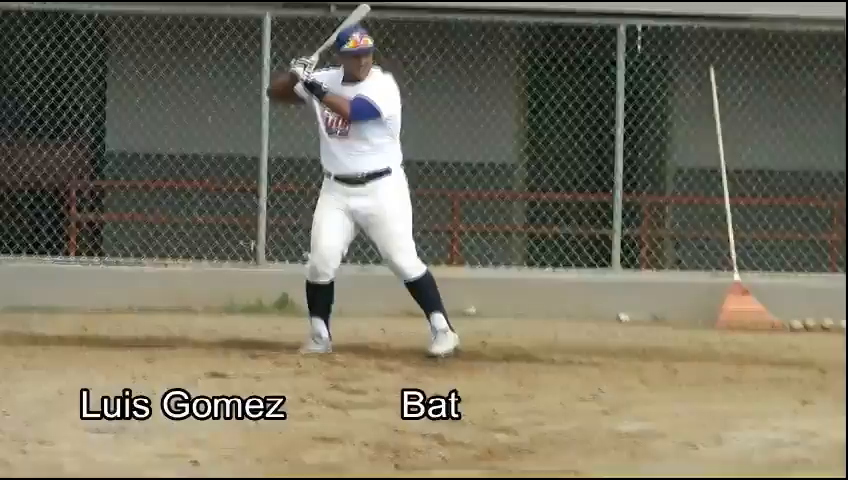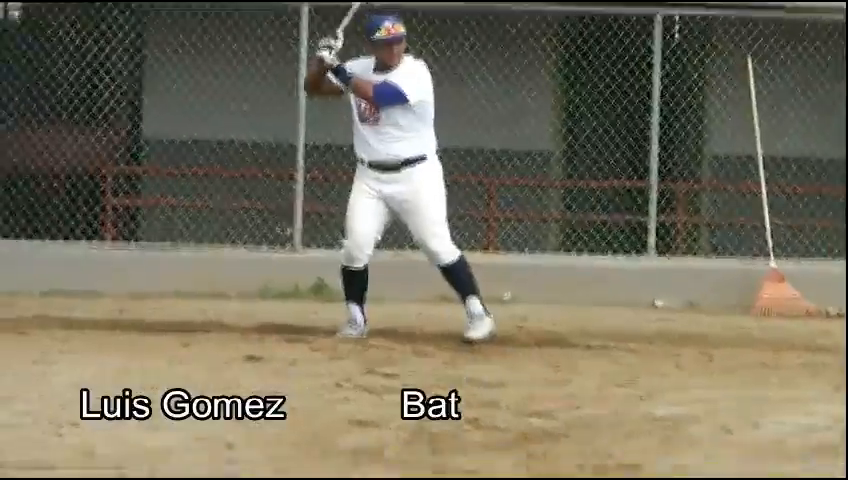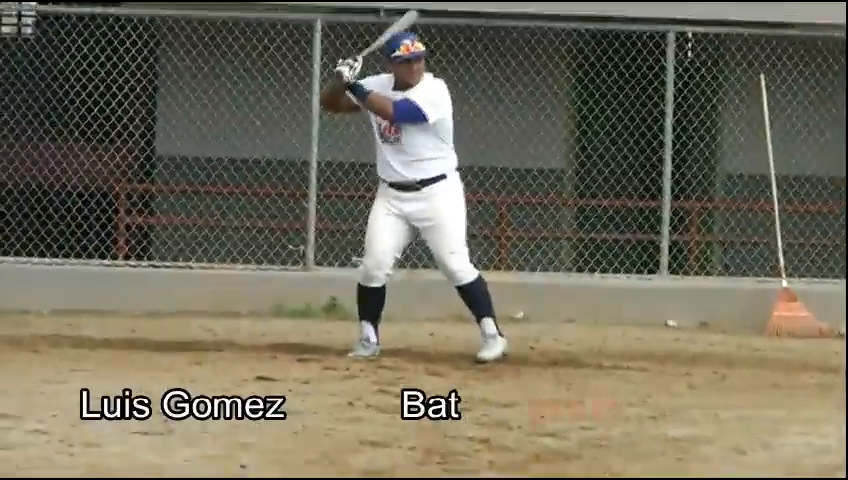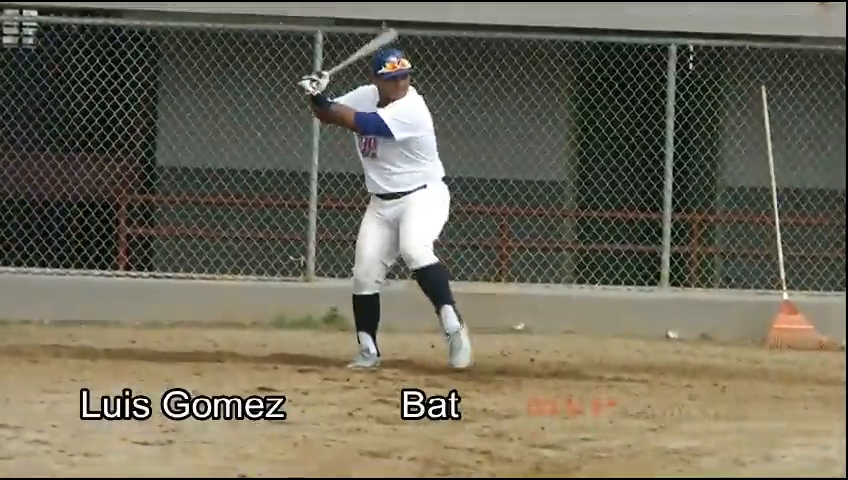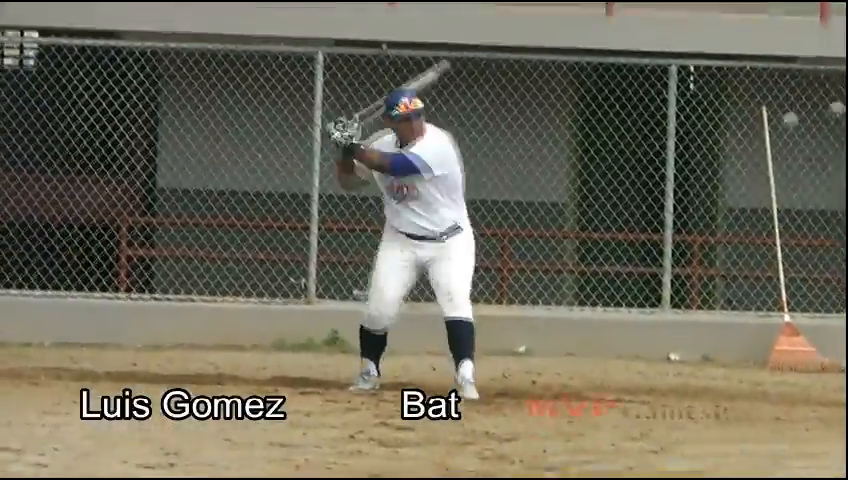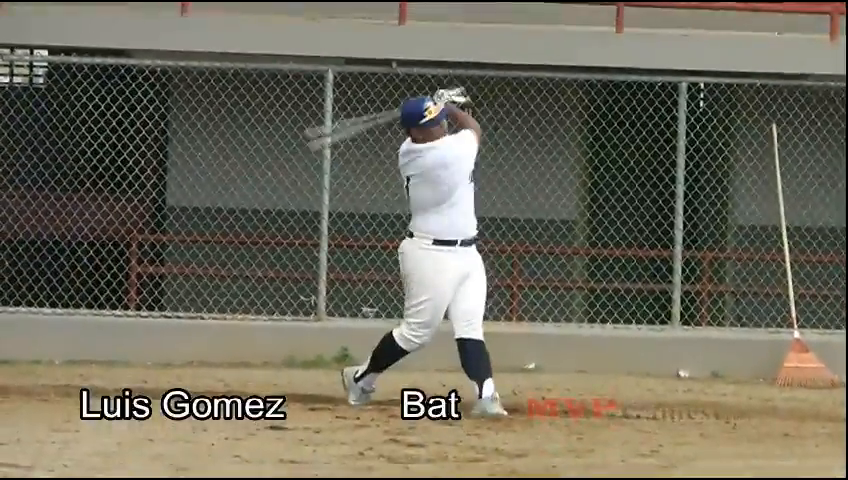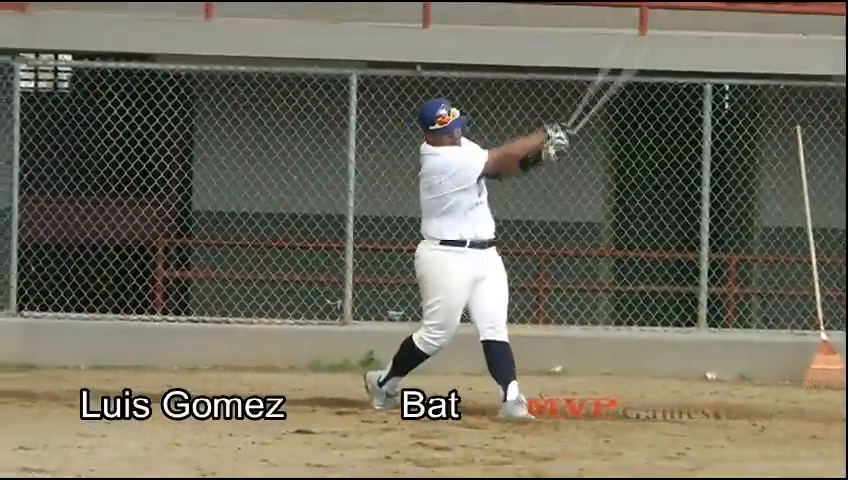
dt=0.4s
person 1, frame 1
left shoulder: (384, 85)
right shoulder: (325, 79)
left elbow: (351, 110)
right elbow: (276, 93)
left wrist: (312, 86)
right wrist: (295, 72)
left hip: (381, 187)
right hip: (337, 189)
left knee: (404, 261)
right knee: (321, 263)
left ankle: (442, 329)
right ankle: (320, 335)
person 1, frame 2
left shoulder: (416, 72)
right shoulder: (359, 68)
left elbow: (376, 94)
right elbow: (313, 88)
left wrist: (337, 68)
right wrist: (323, 60)
left hip: (416, 173)
right hip: (371, 176)
left knee: (438, 246)
right knee: (355, 248)
left ankle: (478, 314)
right ankle: (355, 320)
person 1, frame 3
left shoulder: (434, 90)
right shoulder: (378, 85)
left elbow: (394, 112)
right elbow: (331, 104)
left wrist: (353, 85)
right wrist: (342, 78)
left hip: (437, 191)
right hip: (392, 194)
left knee: (456, 265)
right knee: (374, 267)
left ankle: (493, 335)
right ankle: (368, 340)
person 1, frame 4
left shoulder: (410, 109)
right shoulder: (365, 96)
left elbow: (358, 123)
right elbow: (325, 115)
left wrist: (320, 99)
right wrist: (317, 89)
left hip: (424, 194)
right hip: (383, 202)
left knee: (415, 249)
right knee: (365, 273)
left ankle: (452, 324)
right ankle: (368, 351)
person 1, frame 5
left shoulder: (438, 141)
right shoulder: (383, 142)
left elbow: (392, 164)
right elbow: (348, 181)
left wrist: (354, 147)
right wrist: (347, 150)
left hip: (451, 239)
right hip: (403, 240)
left knee: (456, 301)
right knee: (380, 309)
left ankle: (465, 377)
right ankle: (369, 371)
person 1, frame 6
left shoulder: (410, 150)
right shoulder: (447, 152)
right elbow: (473, 130)
right wrist: (455, 110)
right hip: (432, 255)
left knee: (470, 325)
right knee: (417, 330)
left ankle: (486, 396)
right ankle: (360, 377)
person 1, frame 7
left shoulder: (459, 147)
right shoulder: (443, 161)
left elbow: (502, 167)
right elbow: (499, 159)
left wrist: (535, 156)
right wrist: (545, 136)
left hip: (485, 254)
right hip: (446, 258)
left knee: (494, 326)
right knee: (435, 332)
left ankle: (512, 399)
right ankle: (383, 381)
